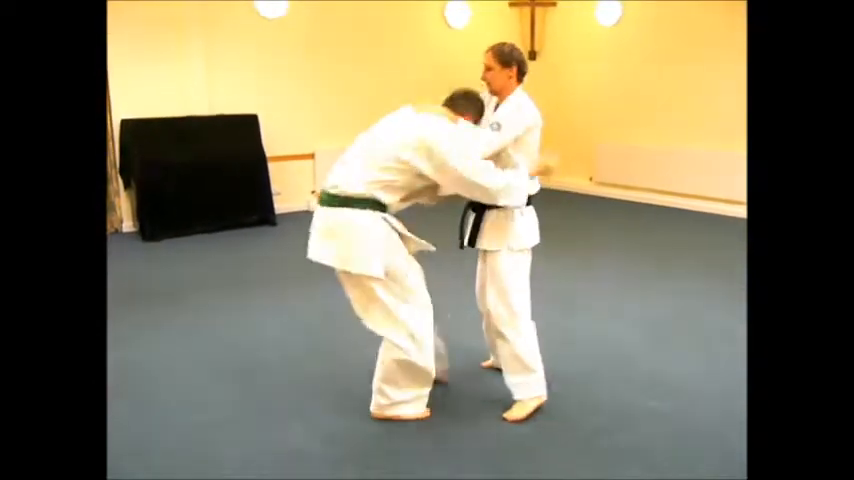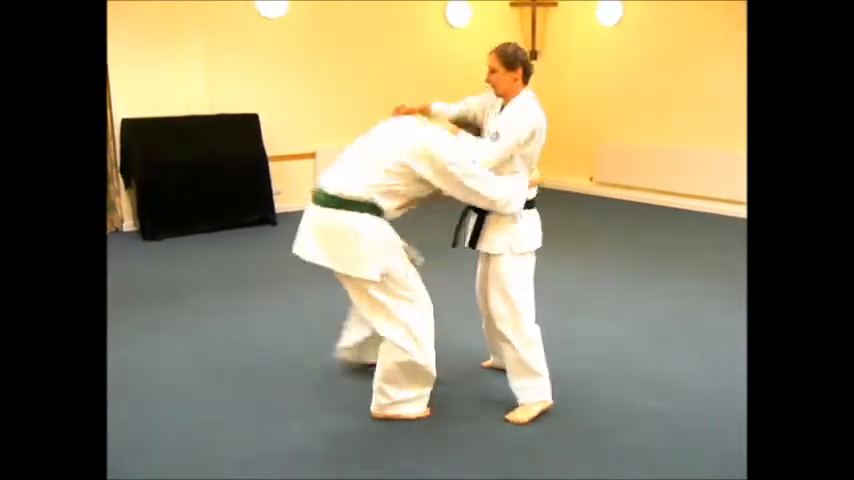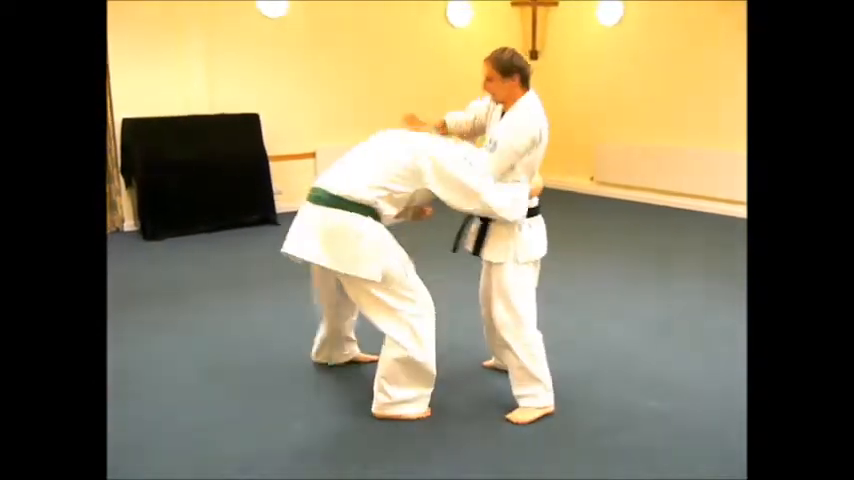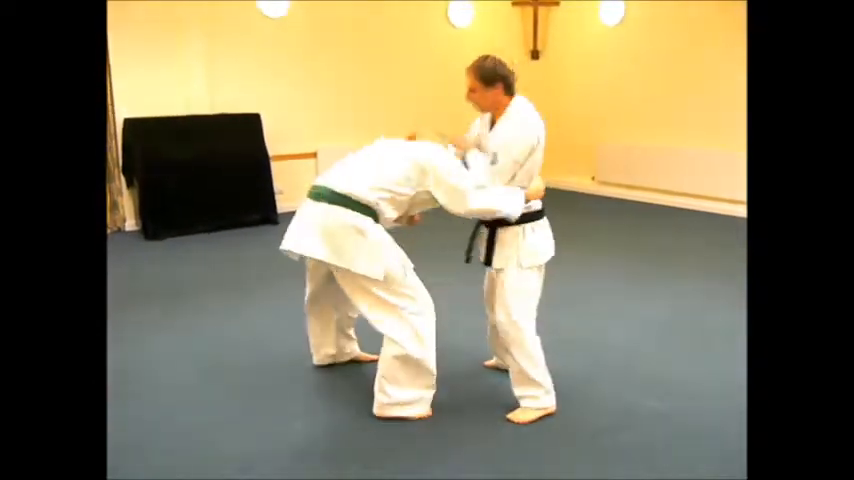
dt=0.1s
person 1, frame 1
left shoulder: (522, 112)
right shoulder: (494, 105)
left hip: (509, 219)
right hip: (492, 215)
left knee: (508, 306)
right knee: (489, 297)
left ankle: (530, 389)
right ankle: (504, 357)
person 1, frame 2
left shoulder: (526, 113)
right shoulder: (498, 102)
right elbow: (462, 111)
right wrist: (424, 109)
left hip: (511, 223)
right hip: (497, 217)
left knee: (511, 309)
right knee: (489, 297)
left ankle: (536, 393)
right ankle: (504, 357)
person 1, frame 3
left shoulder: (526, 120)
right shoulder: (499, 107)
left elbow: (484, 171)
right elbow: (468, 119)
right wrist: (435, 127)
left hip: (516, 230)
right hip: (501, 224)
left knee: (514, 315)
right knee: (492, 300)
left ankle: (537, 398)
right ankle: (505, 358)
person 1, frame 4
left shoulder: (520, 125)
right shoulder: (498, 113)
left elbow: (486, 184)
right elbow: (473, 142)
left wrist: (456, 157)
left hip: (521, 234)
right hip: (505, 228)
left knee: (514, 318)
right knee: (497, 303)
left ankle: (539, 398)
right ankle: (508, 358)
person 2, frame 1
left shoulder: (412, 116)
right shoulder: (441, 136)
right elbow: (489, 185)
right wrist: (529, 170)
left hip: (345, 213)
right hip: (355, 222)
left knee: (410, 296)
right knee: (407, 313)
left ankle: (415, 368)
right ankle: (396, 402)
person 2, frame 2
left shoulder: (406, 124)
right shoulder: (440, 145)
right elbow: (487, 191)
left wrist: (413, 195)
right wrist: (528, 179)
left hip: (325, 215)
right hip: (352, 225)
left knee: (372, 291)
right knee: (409, 310)
left ankle: (361, 349)
right ankle: (396, 400)
person 2, frame 3
left shoulder: (405, 138)
right shoulder: (443, 155)
right elbow: (487, 197)
left wrist: (410, 209)
right wrist: (529, 188)
left hip: (317, 214)
right hip: (349, 228)
left knee: (338, 295)
right knee: (411, 310)
left ankle: (335, 350)
right ankle: (397, 401)
person 2, frame 4
left shoulder: (408, 150)
right shoulder: (441, 161)
right elbow: (471, 199)
left wrist: (397, 215)
right wrist: (526, 193)
left hip: (315, 213)
right hip: (347, 225)
left knee: (328, 293)
right knee: (410, 309)
left ankle: (332, 349)
right ankle: (400, 401)
